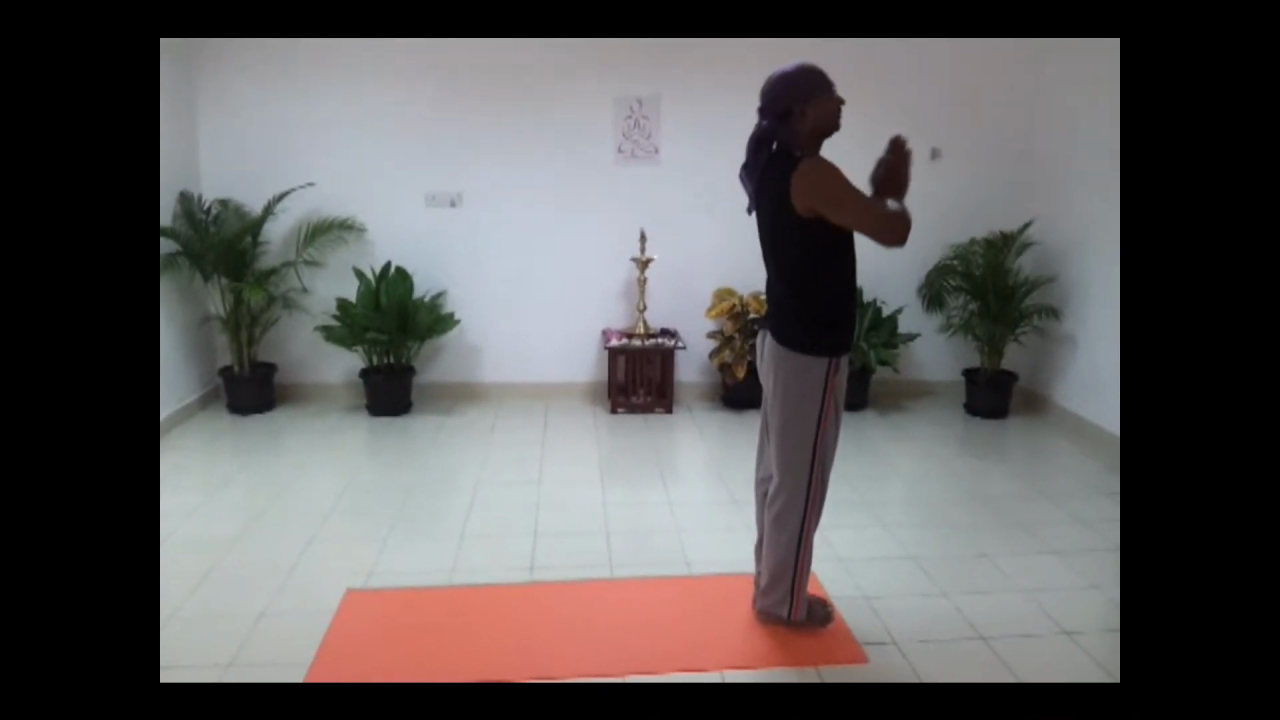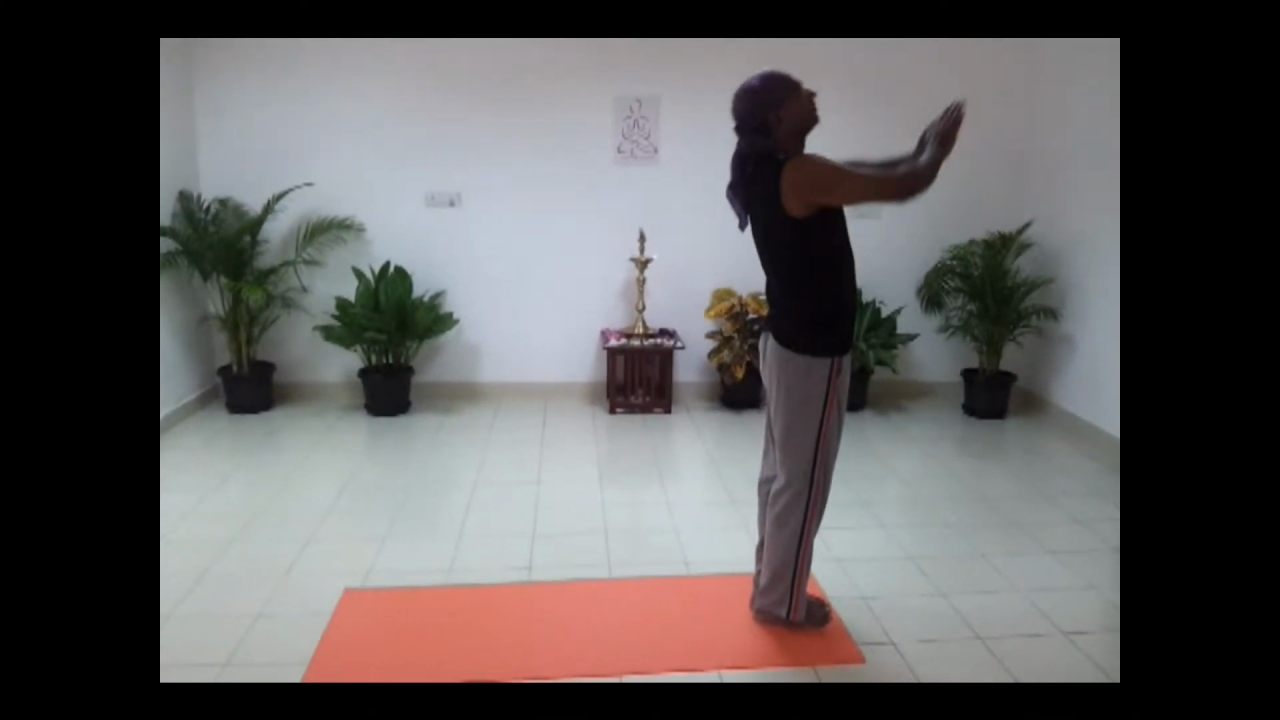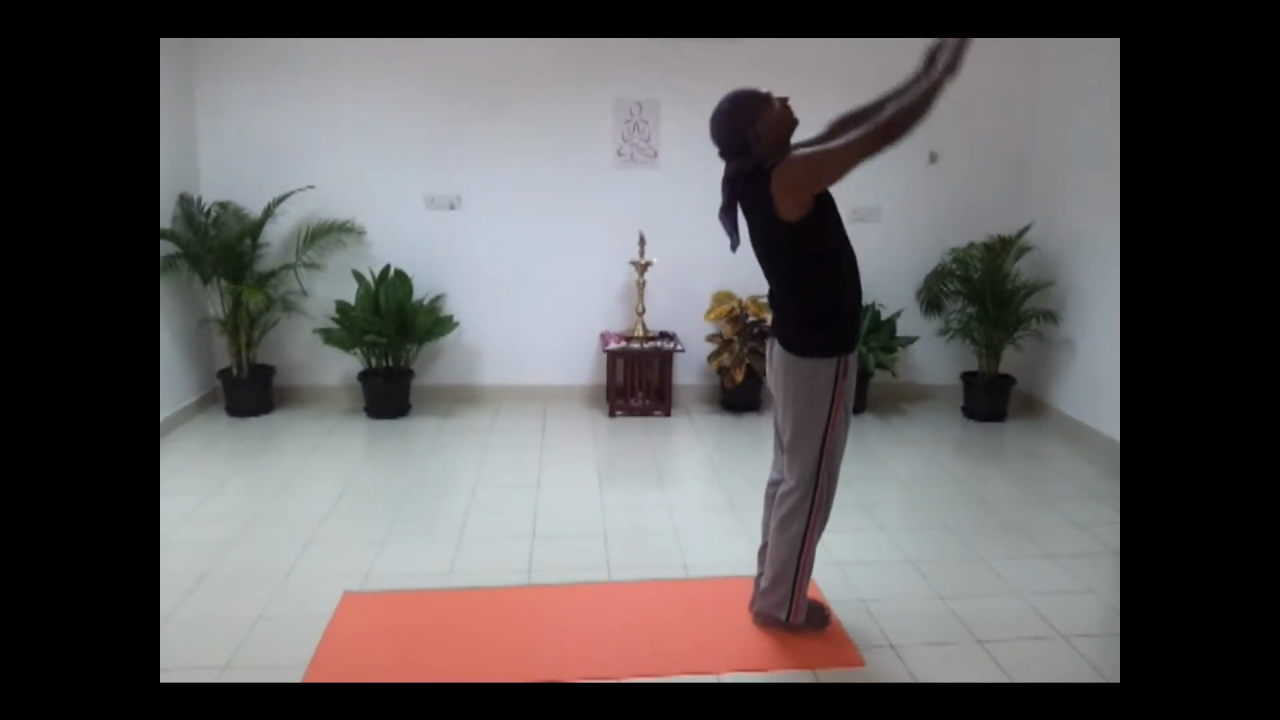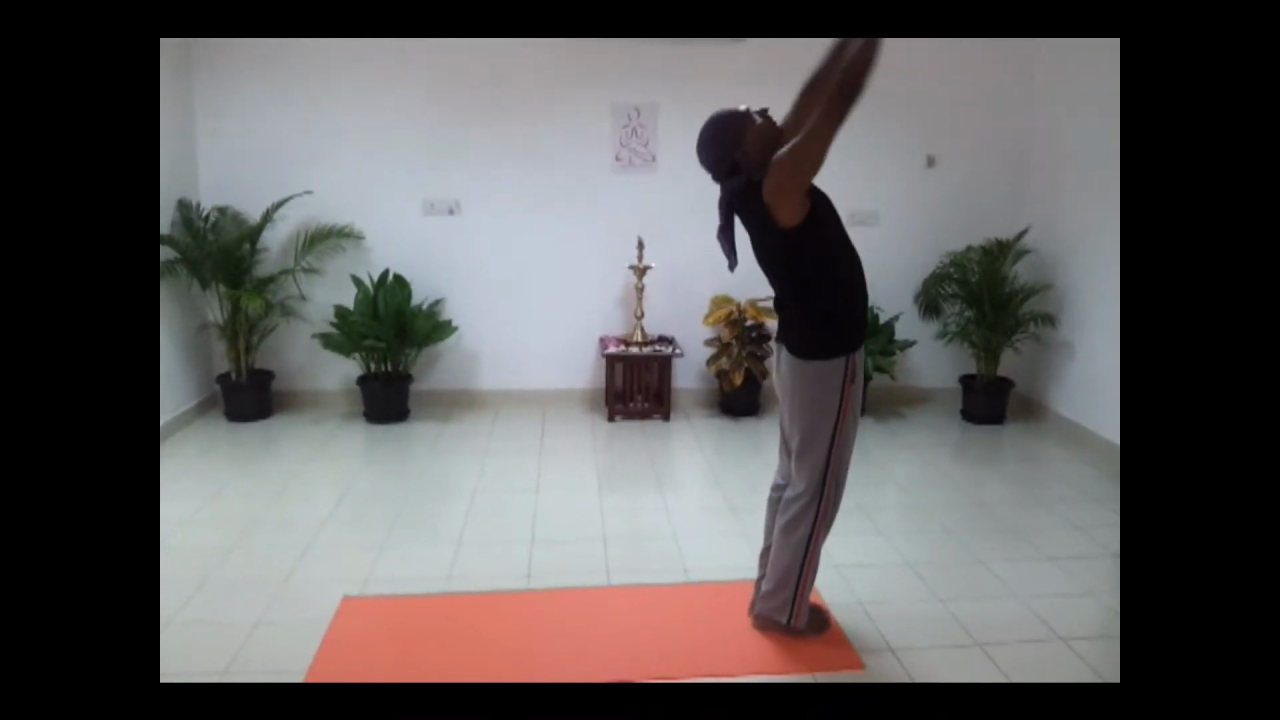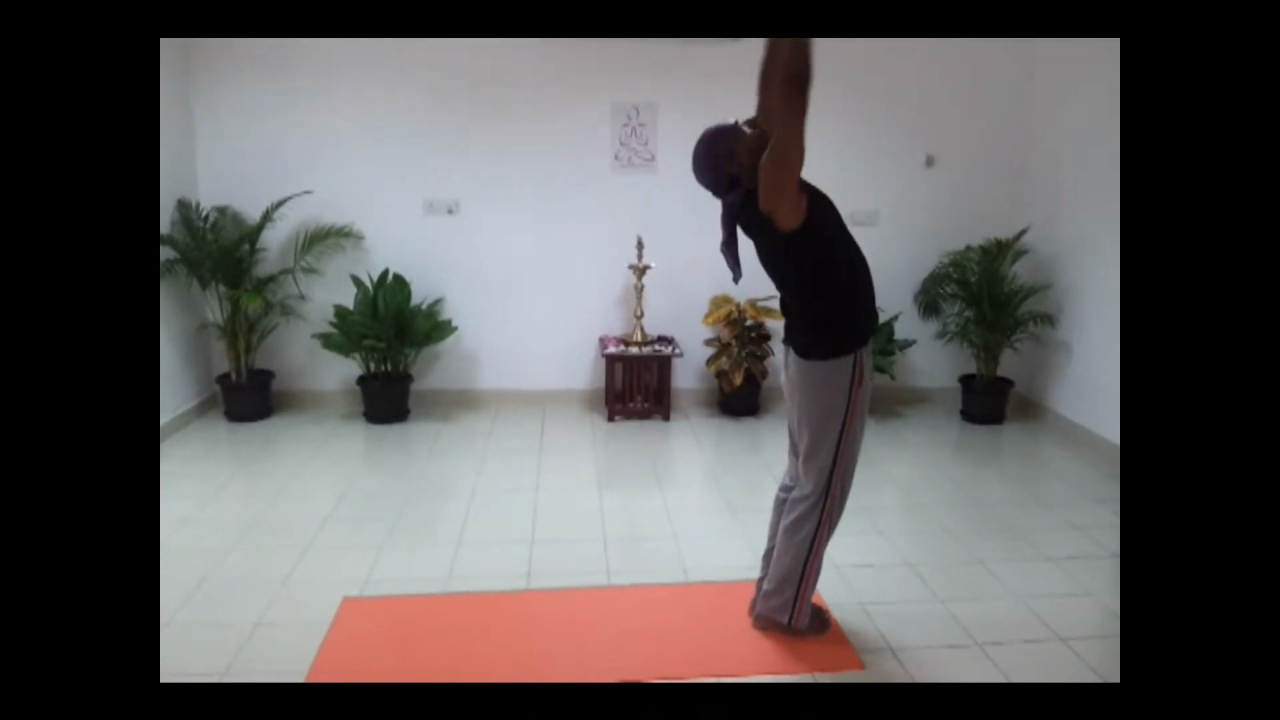
dt=0.2s
person 1, frame 1
left shoulder: (778, 168)
right shoulder: (812, 175)
left elbow: (857, 220)
right elbow: (893, 232)
left wrist: (876, 194)
right wrist: (893, 193)
left hip: (784, 342)
right hip: (811, 353)
left knee: (779, 474)
right knee: (799, 482)
left ankle: (774, 586)
right ankle: (782, 601)
person 1, frame 2
left shoulder: (770, 171)
right shoulder: (800, 173)
left elbow: (875, 175)
right elbow: (903, 185)
left wrist: (917, 154)
right wrist: (936, 146)
left hip: (787, 344)
right hip: (813, 353)
left knee: (783, 474)
right knee: (802, 482)
left ankle: (774, 586)
right ankle: (780, 602)
person 1, frame 3
left shoulder: (767, 175)
right shoulder: (789, 177)
left elbow: (848, 127)
right elbow: (881, 131)
left wrist: (921, 75)
right wrist: (939, 70)
left hip: (796, 348)
right hip: (818, 357)
left knee: (792, 476)
right knee: (807, 484)
left ankle: (774, 586)
right ankle: (779, 604)
person 1, frame 4
left shoulder: (765, 184)
right shoulder: (780, 180)
left elbow: (813, 102)
right elbow: (836, 99)
left wrist: (846, 51)
right wrist: (857, 53)
left hip: (804, 353)
right hip: (825, 361)
left knee: (795, 480)
right knee: (814, 490)
left ankle: (775, 591)
right ankle: (780, 608)
person 1, frame 5
left shoulder: (765, 192)
right shoulder: (774, 187)
left elbow: (780, 92)
right elbow: (791, 83)
left hip: (814, 353)
right hip: (833, 360)
left knee: (804, 480)
right knee: (820, 490)
left ankle: (776, 590)
right ankle: (780, 607)
